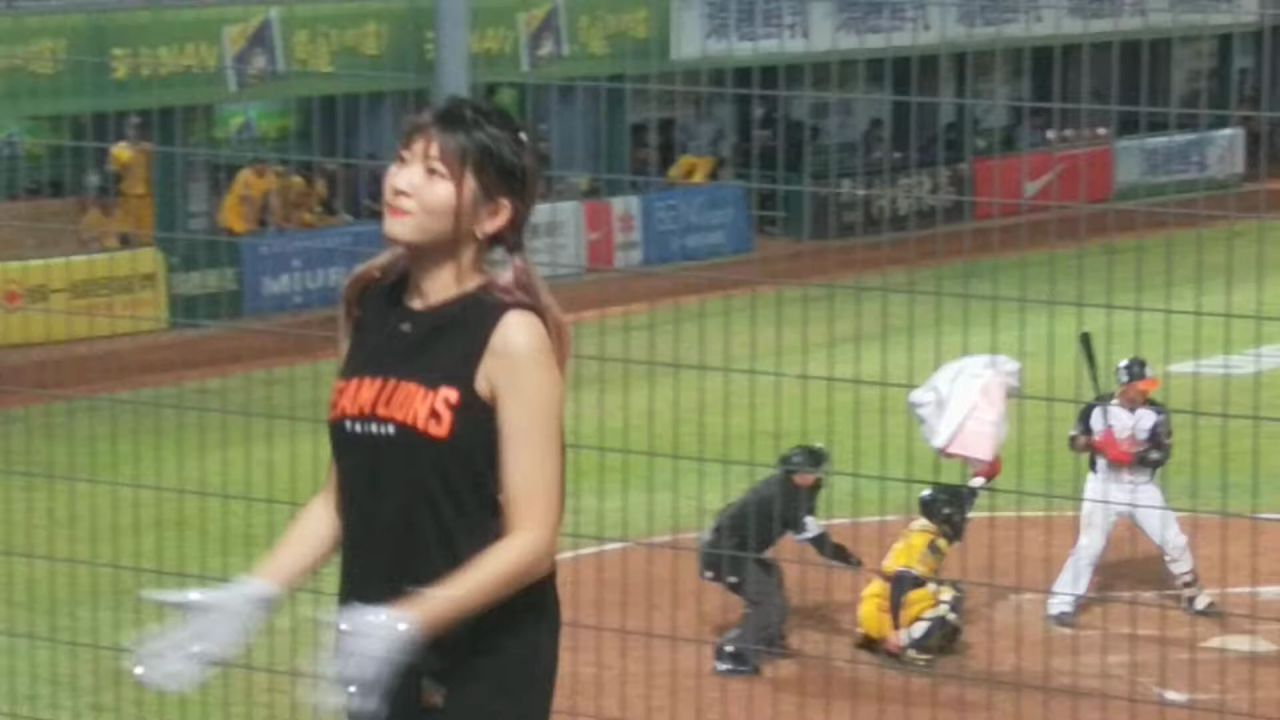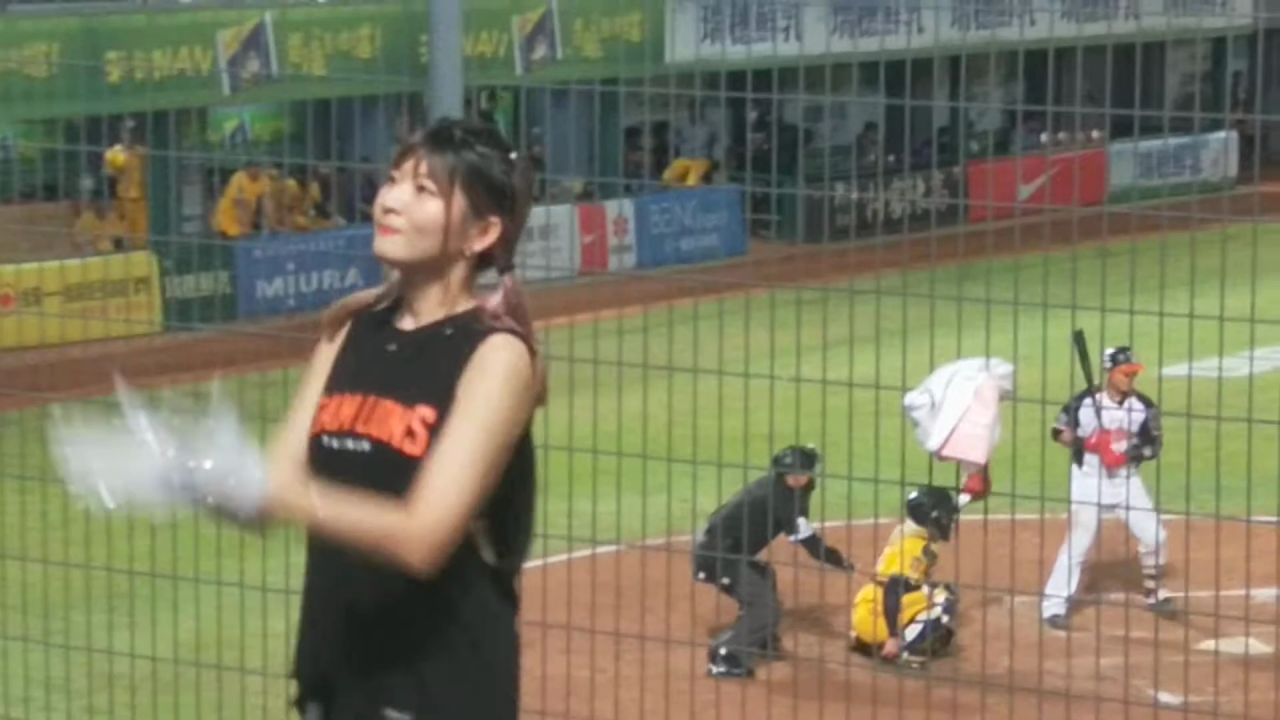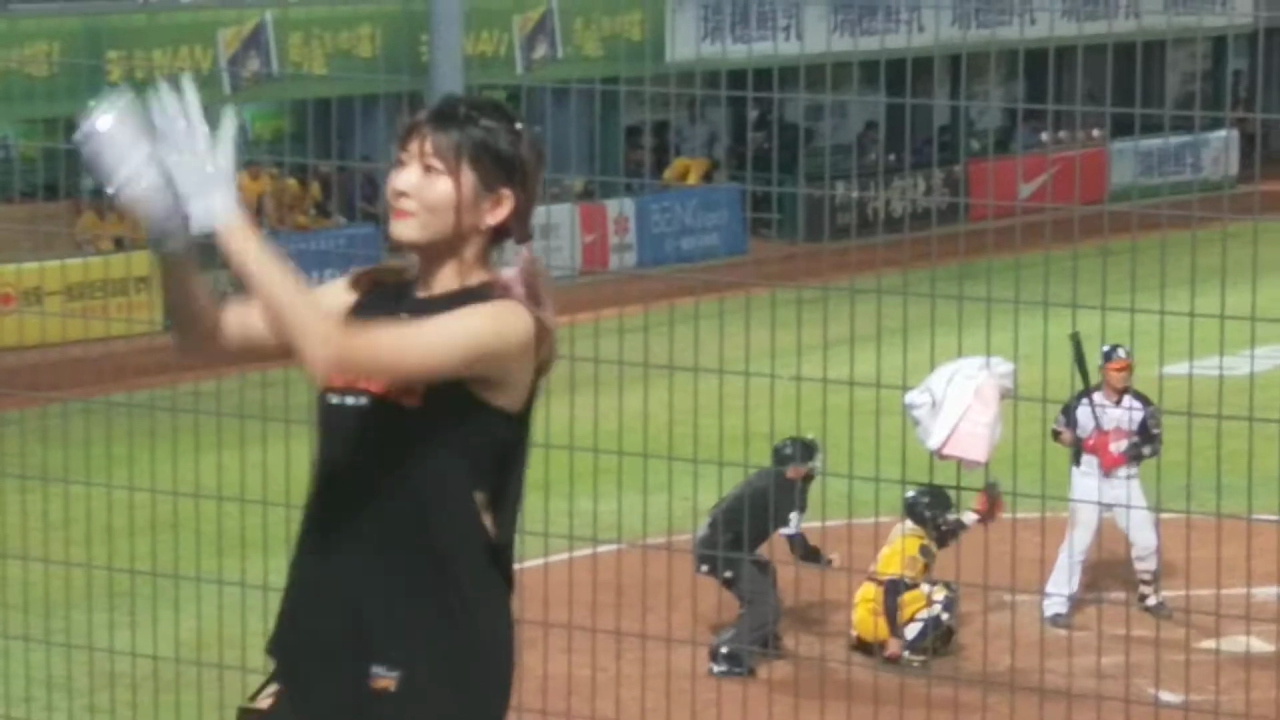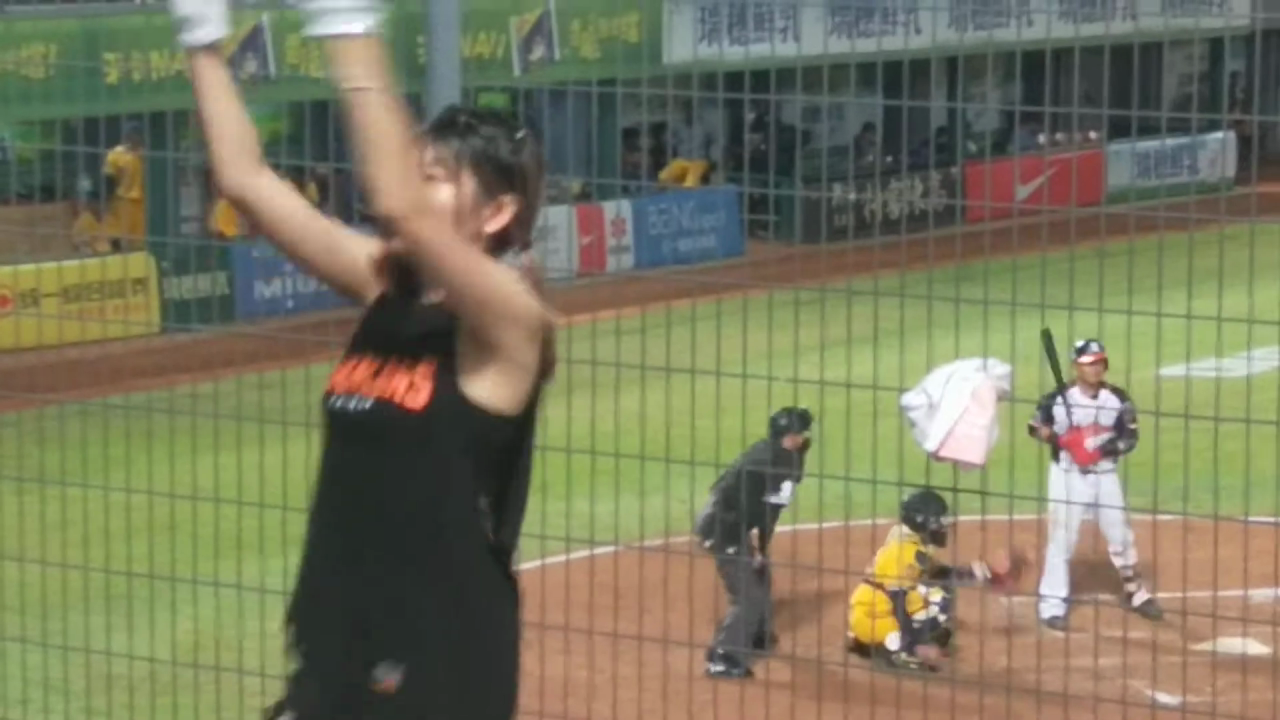
dt=0.2s
person 1, frame 1
left shoulder: (512, 339)
right shoulder: (370, 319)
left elbow: (533, 543)
right elbow: (342, 502)
left wrist: (409, 623)
right wrist: (247, 599)
left hip: (485, 665)
right hip: (375, 658)
person 1, frame 2
left shoulder: (497, 357)
right shoulder: (350, 332)
left elbow: (419, 542)
right elbow: (277, 484)
left wrist: (265, 491)
right wrist: (189, 476)
right hip: (342, 667)
person 1, frame 3
left shoulder: (503, 326)
right shoulder: (364, 299)
left elbow: (338, 356)
right elbow: (213, 333)
left wrist: (226, 219)
right wrist: (171, 221)
left hip: (436, 651)
right hip: (326, 638)
person 1, frame 4
left shoulder: (511, 324)
right shoulder: (383, 291)
left elbow: (403, 209)
right elbow: (247, 182)
left hip: (441, 657)
right hip: (334, 635)
person 2, frame 1
left shoulder: (1156, 413)
right shoulder: (1096, 409)
left elbow: (1162, 453)
right elbow: (1075, 441)
left wrist: (1131, 456)
right wrist: (1095, 444)
left hip: (1143, 487)
right hip: (1103, 486)
left knee: (1175, 542)
right knee: (1089, 546)
left ankle: (1194, 598)
right ankle: (1061, 603)
person 2, frame 2
left shoulder: (1144, 406)
right shoulder: (1083, 402)
left elbow: (1154, 446)
right elbow: (1059, 433)
left wrist: (1124, 457)
right wrist: (1086, 443)
left hip: (1127, 481)
right hip: (1088, 480)
left knee: (1154, 535)
right knee: (1077, 543)
left ankle: (1155, 592)
right ankle: (1054, 605)
person 2, frame 3
left shoulder: (1142, 405)
right shoulder: (1081, 402)
left elbow: (1153, 444)
right elbow: (1058, 433)
left wrist: (1121, 457)
right wrist: (1084, 444)
left hip: (1125, 481)
right hip: (1087, 480)
left knee: (1146, 541)
right knee: (1076, 543)
left ankle: (1149, 595)
right ankle: (1055, 604)
person 2, frame 4
left shoulder: (1118, 399)
right shoulder: (1057, 398)
left elbow: (1130, 439)
right elbow: (1036, 428)
left wrist: (1098, 453)
right wrist: (1059, 438)
left hip: (1105, 476)
right hip: (1066, 476)
left knee: (1120, 536)
right knee: (1062, 542)
left ankle: (1136, 595)
right ankle: (1053, 607)
person 3, frame 1
left shoulder: (780, 484)
right shoulder: (788, 499)
right elbow: (822, 544)
right wrist: (855, 562)
left hip: (724, 545)
right hip: (723, 554)
left knee: (770, 576)
right knee: (772, 605)
left ankle: (765, 638)
right ankle: (731, 655)
person 3, frame 2
left shoulder: (773, 485)
right shoulder: (781, 500)
right elbow: (813, 546)
right wrist: (847, 565)
left hip: (717, 545)
right hip: (716, 555)
left knee: (764, 578)
right knee: (765, 607)
left ankle: (759, 640)
right ankle: (725, 657)
person 3, frame 3
left shoulder: (771, 477)
right shoulder: (783, 492)
right elbow: (799, 547)
right wrist: (826, 561)
left hip: (718, 539)
right hip: (720, 549)
left knee: (764, 578)
right knee: (764, 604)
left ankle: (761, 638)
right ankle: (726, 657)
person 3, frame 4
left shoulder: (765, 449)
right shoulder: (782, 463)
right elbow: (768, 514)
right wrist: (760, 549)
left hip: (718, 521)
right hip: (723, 527)
left knee: (758, 575)
right knee: (749, 593)
left ankle: (755, 636)
right ankle: (723, 659)
person 4, frame 1
left shoulder: (921, 529)
right shoulder: (926, 543)
right elbow: (899, 584)
right wrist: (896, 629)
left hip: (877, 608)
right hip: (880, 613)
right knee: (950, 596)
left ankle: (873, 637)
right ankle: (907, 647)
person 4, frame 2
left shoulder: (906, 533)
right shoulder: (919, 549)
right elbow: (890, 592)
right wrist: (890, 639)
left hip: (879, 611)
right hip: (875, 619)
right knee: (944, 598)
left ankle: (862, 639)
right ankle: (903, 651)
person 4, frame 3
left shoulder: (909, 533)
right shoulder: (912, 546)
left elbow: (940, 541)
right elbow: (890, 593)
left wrist: (974, 516)
right wrist: (896, 639)
left hip: (869, 611)
right hip: (871, 616)
right knee: (943, 596)
left ankle: (869, 640)
right ankle: (901, 650)
person 4, frame 4
left shoulder: (915, 542)
right shoulder: (907, 551)
left elbow: (938, 573)
right elbow: (898, 604)
left wrist: (980, 572)
right wrist: (921, 644)
left hip: (878, 612)
right hip: (869, 618)
right knee: (940, 599)
left ankle: (868, 641)
right ankle: (894, 650)
